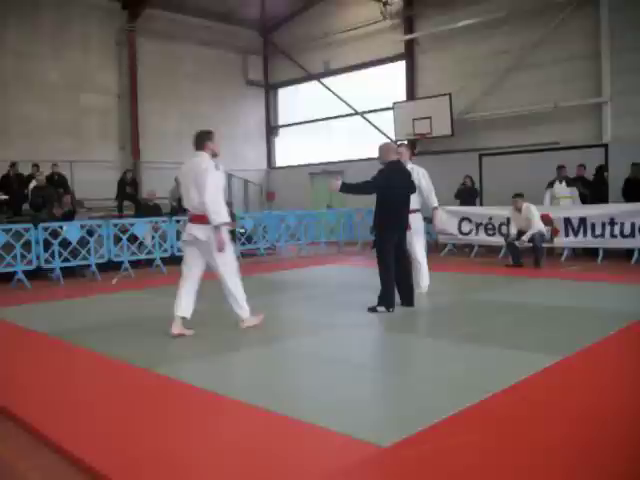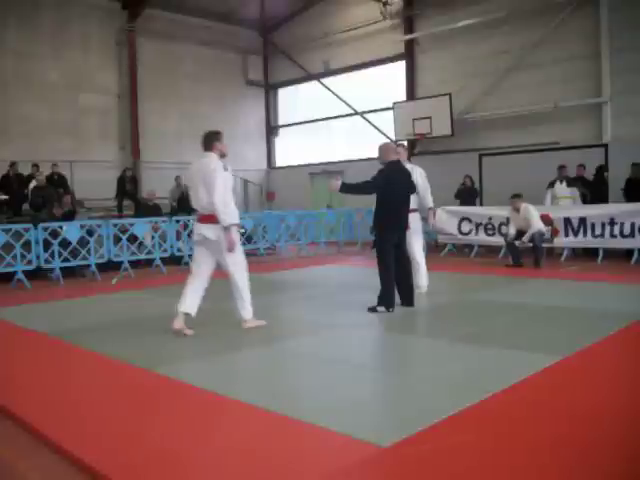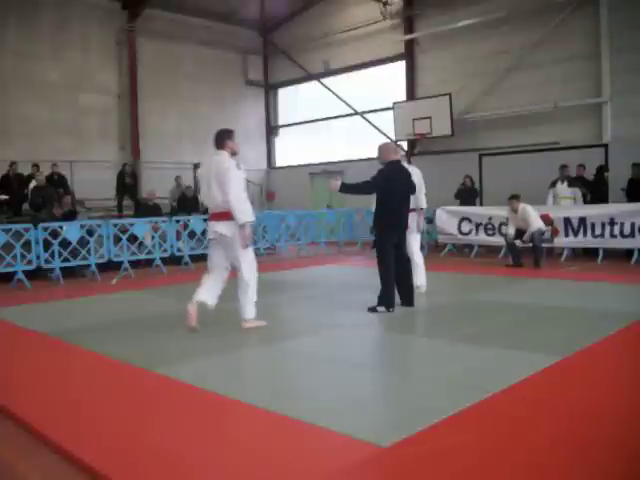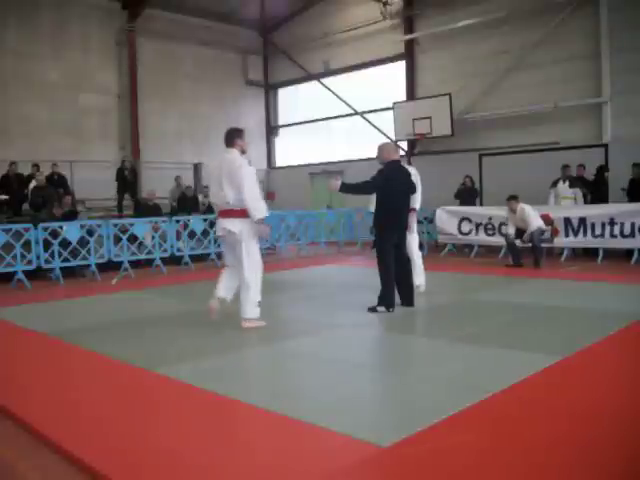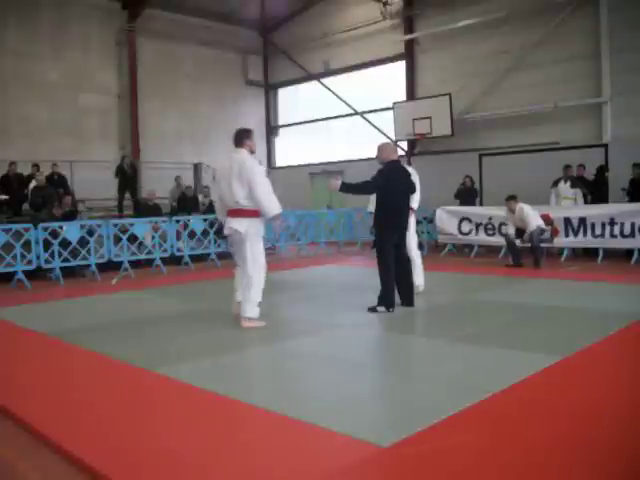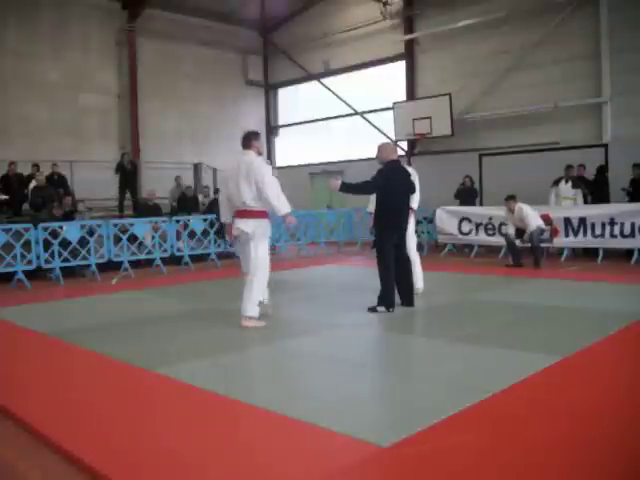
dt=0.1s
person 1, frame 1
left shoulder: (186, 167)
right shoulder: (209, 166)
right elbow: (212, 199)
right wrist: (220, 229)
left hip: (193, 225)
right hip: (209, 226)
left knee: (191, 274)
right knee: (229, 271)
left ankle: (178, 323)
right ankle: (245, 316)
person 1, frame 2
left shoulder: (195, 168)
right shoulder: (218, 166)
right elbow: (222, 199)
right wrist: (230, 229)
left hip: (202, 225)
right hip: (218, 226)
left knee: (199, 273)
right knee: (238, 270)
left ankle: (180, 319)
right ankle: (247, 317)
person 1, frame 3
left shoulder: (205, 167)
right shoulder: (231, 165)
right elbow: (236, 197)
right wrist: (245, 225)
left hip: (215, 223)
right hip: (232, 223)
left knee: (217, 269)
right knee: (247, 269)
left ankle: (196, 304)
right ankle: (248, 317)
person 1, frame 4
left shoulder: (215, 165)
right shoulder: (241, 162)
right elbow: (250, 194)
right wrist: (261, 220)
left hip: (223, 220)
right hip: (242, 220)
left knee: (233, 265)
right knee: (251, 268)
left ankle: (218, 298)
right ankle: (249, 316)
person 1, frame 5
left shoulder: (223, 165)
right shoulder: (251, 162)
left elbow: (219, 196)
right elbow: (262, 191)
left wrist: (225, 219)
right wrist: (275, 215)
left hip: (232, 219)
right hip: (250, 221)
left knee: (243, 266)
right knee: (255, 268)
left ankle: (240, 302)
right ankle: (249, 316)
person 1, frame 6
left shoulder: (231, 167)
right shoulder: (259, 163)
left elbow: (225, 197)
right elbow: (271, 191)
left wrist: (228, 223)
right wrist: (286, 214)
left hip: (239, 220)
right hip: (256, 221)
left knee: (249, 266)
right knee: (259, 268)
left ankle: (260, 302)
right ankle: (249, 315)
person 2, frame 1
left shoulder: (386, 173)
right shoulder: (404, 172)
left elbow: (367, 187)
right elbow: (412, 188)
left wrist: (342, 186)
left hip: (386, 223)
right hip: (400, 223)
left knee: (386, 262)
right knee: (401, 259)
left ankle: (387, 302)
right ankle: (407, 298)
person 2, frame 2
left shoulder: (386, 173)
right shoulder: (404, 172)
left elbow: (367, 187)
right elbow: (412, 189)
left wrist: (342, 186)
left hip: (386, 223)
right hip: (400, 223)
left knee: (386, 262)
right knee: (401, 259)
left ankle: (387, 302)
right ankle: (407, 298)
person 2, frame 3
left shoulder: (386, 172)
right shoulder: (404, 172)
left elbow: (368, 187)
right elbow: (412, 189)
left wrist: (341, 187)
left hip: (386, 224)
right hip: (400, 223)
left knee: (386, 262)
right knee: (401, 259)
left ankle: (386, 302)
right ankle: (407, 298)
person 2, frame 4
left shoulder: (386, 172)
right shoulder: (404, 172)
left elbow: (367, 187)
right elbow: (412, 189)
left wrist: (341, 186)
left hip: (386, 224)
right hip: (400, 223)
left knee: (386, 261)
right knee: (401, 259)
left ankle: (387, 302)
right ankle: (407, 298)
person 2, frame 5
left shoulder: (386, 172)
right shoulder: (404, 172)
left elbow: (368, 187)
right elbow: (412, 189)
left wrist: (341, 186)
left hip: (386, 224)
right hip: (400, 223)
left knee: (386, 262)
right knee: (401, 259)
left ankle: (387, 302)
right ankle: (407, 298)
person 2, frame 6
left shoulder: (386, 172)
right shoulder: (403, 172)
left elbow: (368, 187)
right elbow: (411, 189)
left wrist: (342, 186)
left hip: (386, 223)
right hip: (400, 223)
left knee: (386, 261)
right knee: (401, 259)
left ankle: (387, 302)
right ankle: (407, 298)
person 3, frame 1
left shoulder: (419, 172)
left elbow: (428, 192)
left wrist: (434, 212)
left hip: (413, 217)
left knee: (417, 252)
left ankle: (422, 284)
person 3, frame 2
left shoulder: (416, 171)
left elbow: (425, 192)
left wrist: (429, 213)
left hip: (411, 217)
left knee: (415, 251)
left ankle: (421, 283)
person 3, frame 3
left shoulder: (411, 171)
right shoulder: (385, 174)
left elbow: (419, 193)
right elbow: (379, 195)
left wrist: (421, 215)
right wrist: (378, 216)
left hip: (408, 216)
right hip: (391, 218)
left knee: (412, 251)
right knee: (390, 252)
left ankle: (419, 283)
right ankle: (396, 283)
person 3, frame 4
left shoulder: (410, 171)
left elbow: (416, 193)
right elbow: (377, 194)
left wrist: (412, 215)
left knee: (412, 249)
left ankle: (419, 283)
person 3, frame 5
left shoulder: (408, 172)
left elbow: (415, 194)
right elbow: (376, 195)
left wrist: (409, 214)
left knee: (411, 249)
left ankle: (417, 283)
person 3, frame 6
left shoulder: (408, 171)
left elbow: (414, 194)
right elbow: (375, 195)
left wrist: (408, 214)
left knee: (409, 250)
left ankle: (417, 285)
